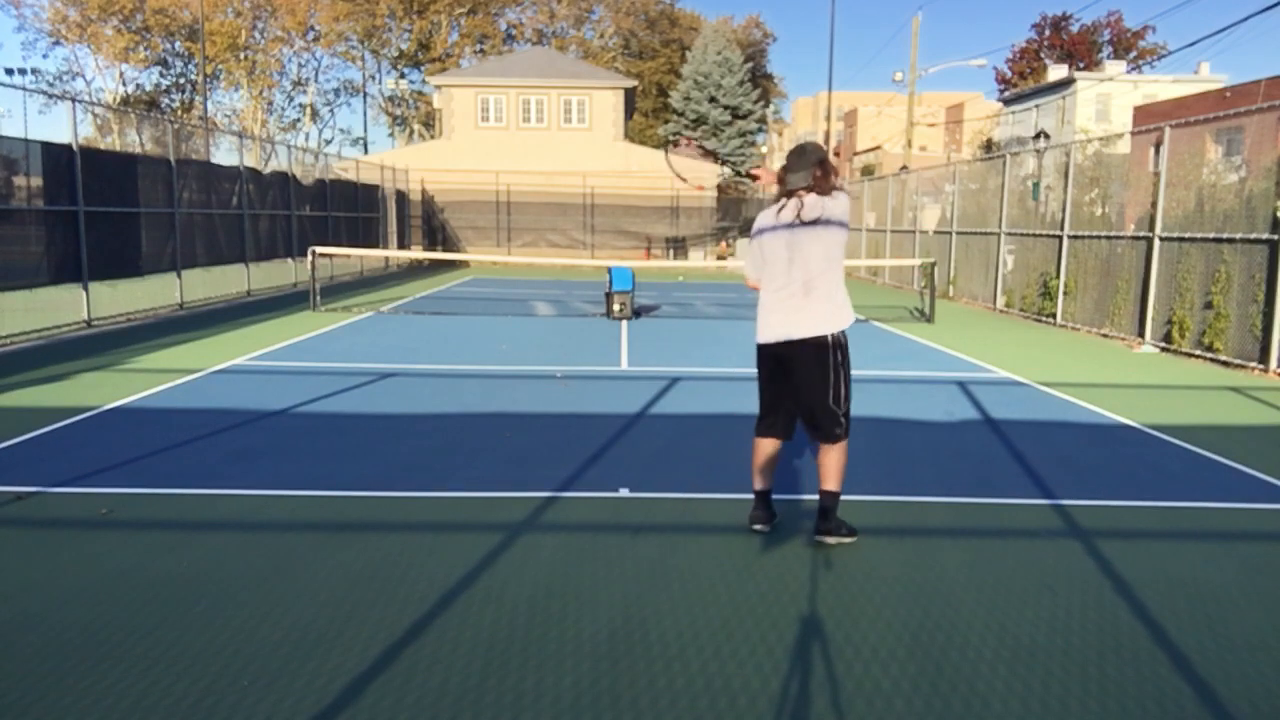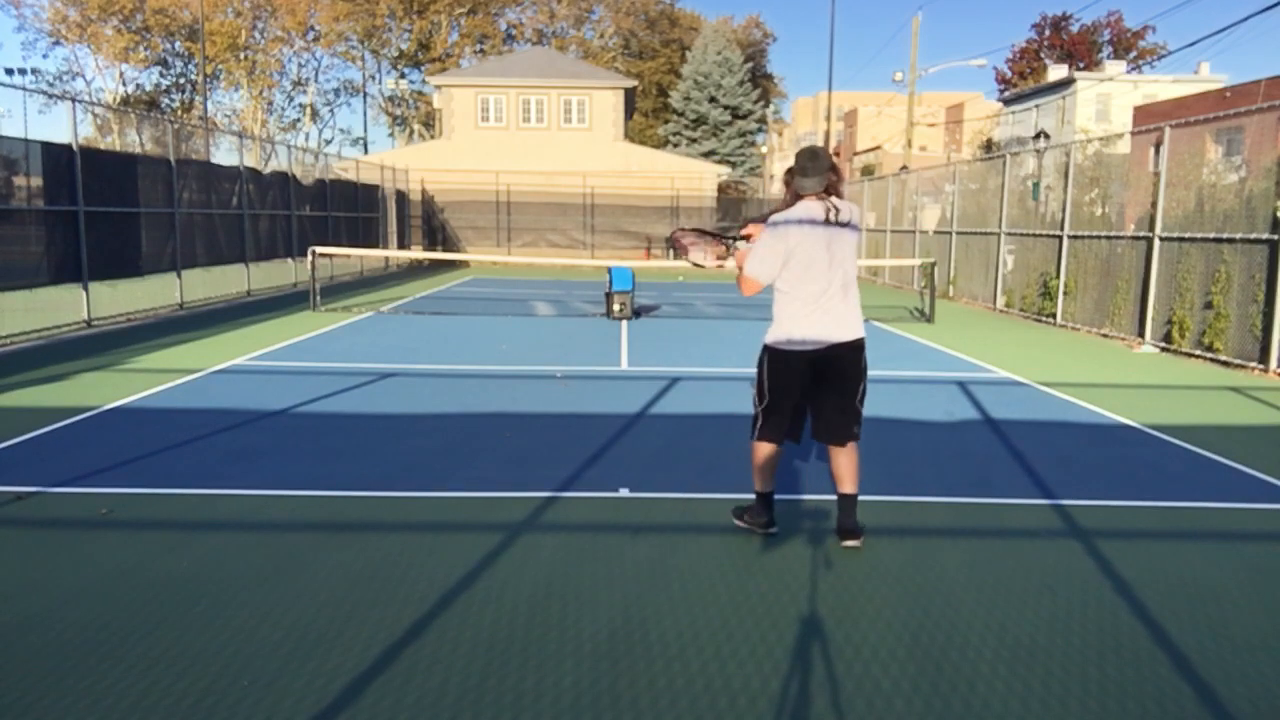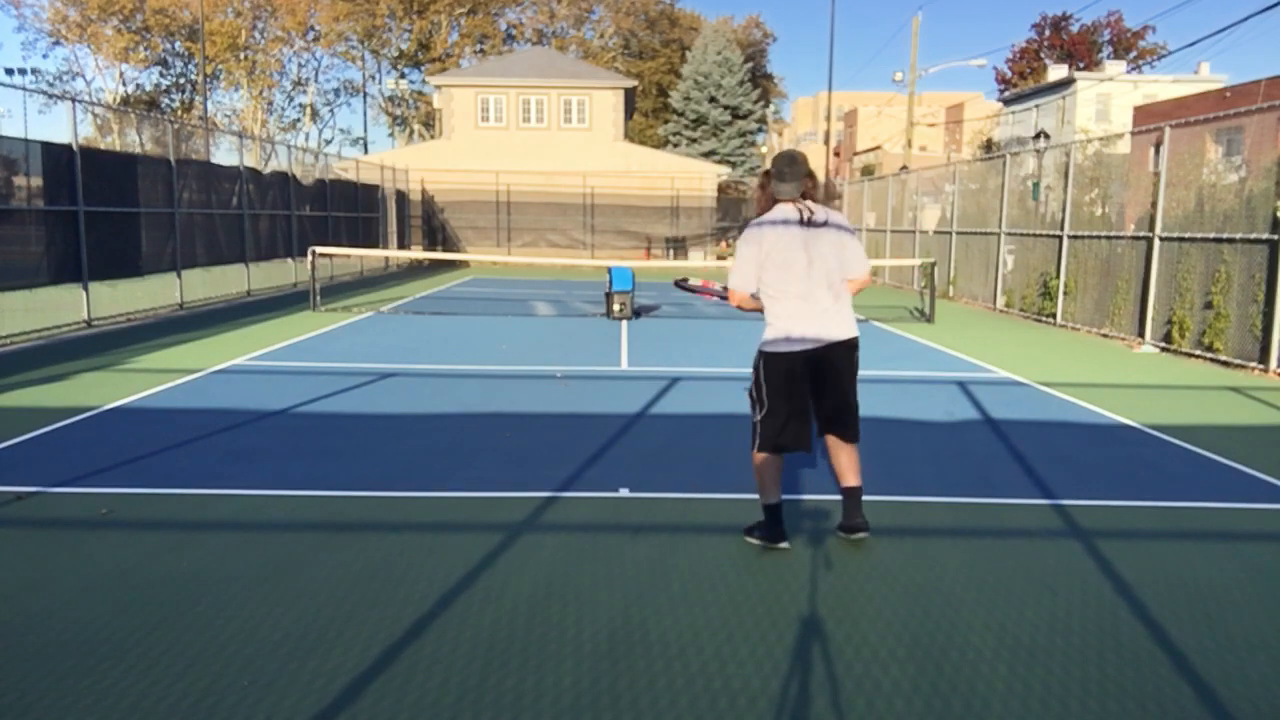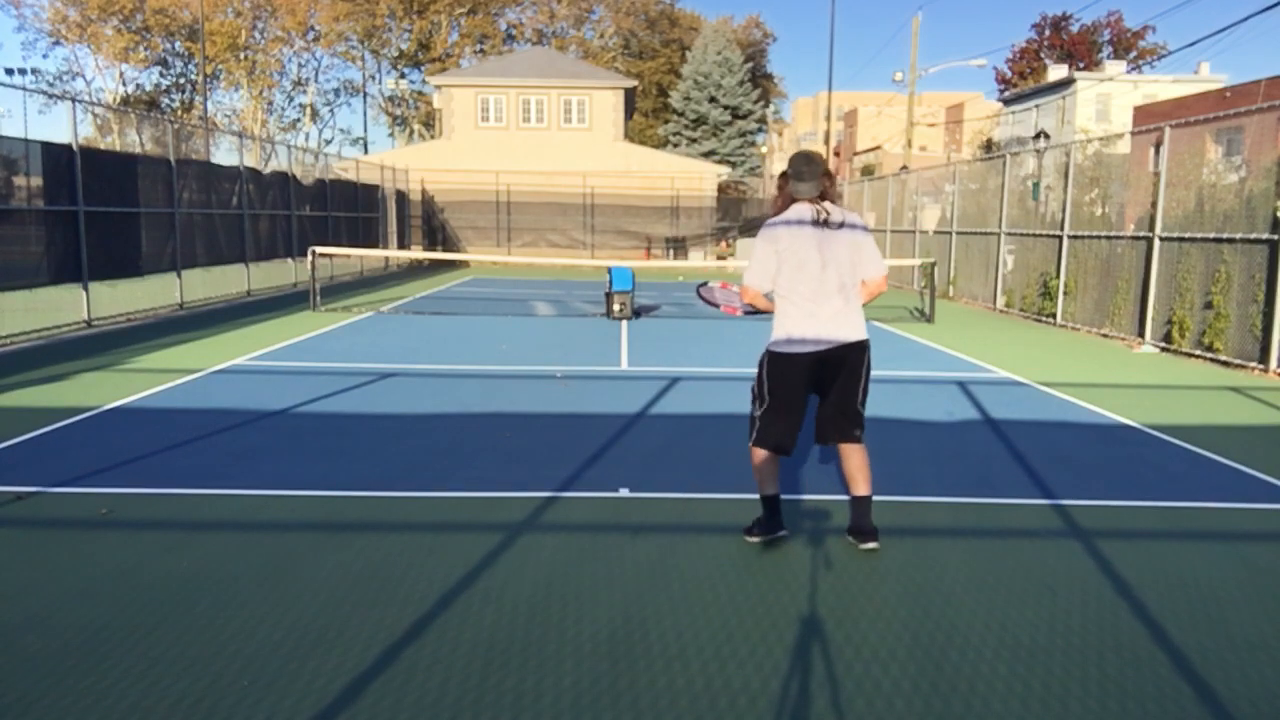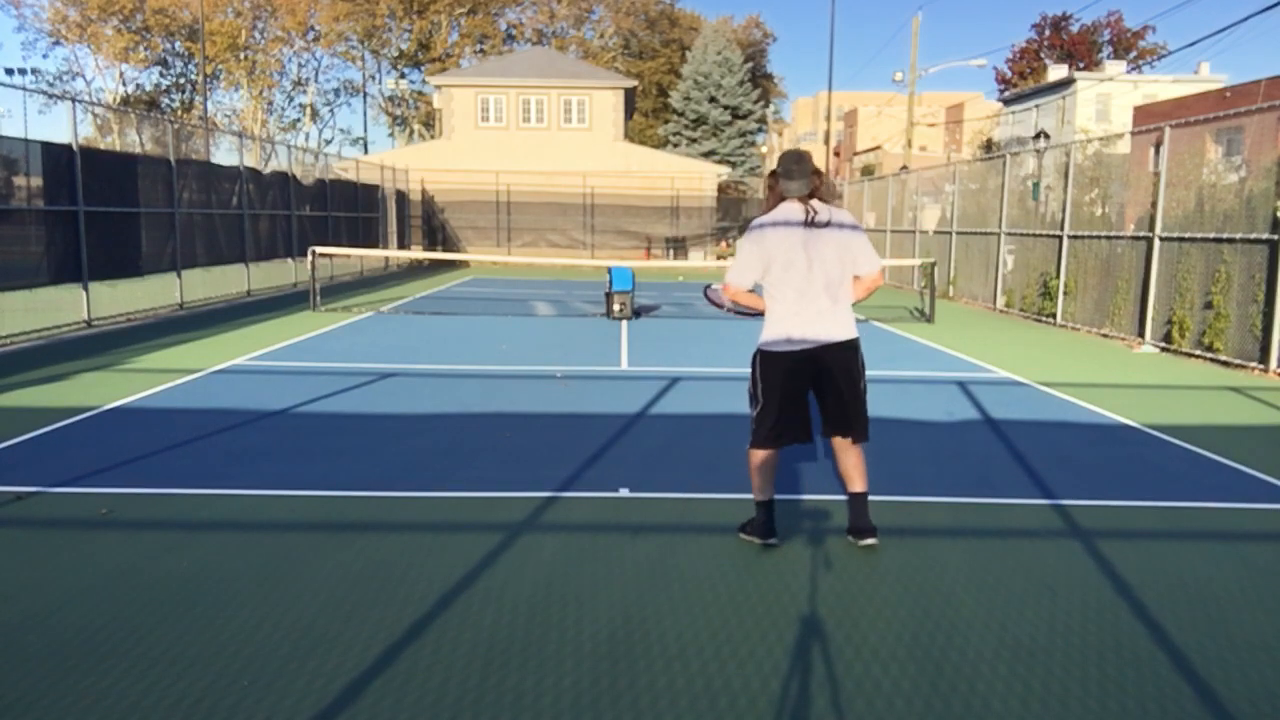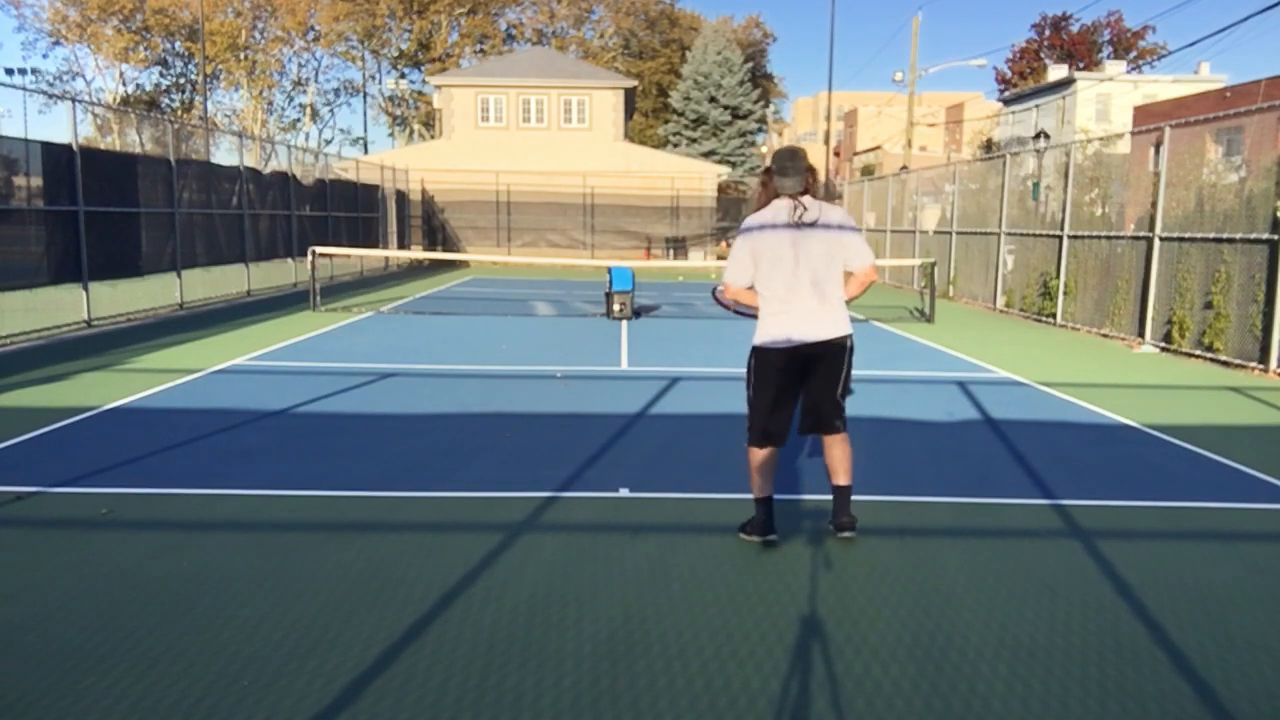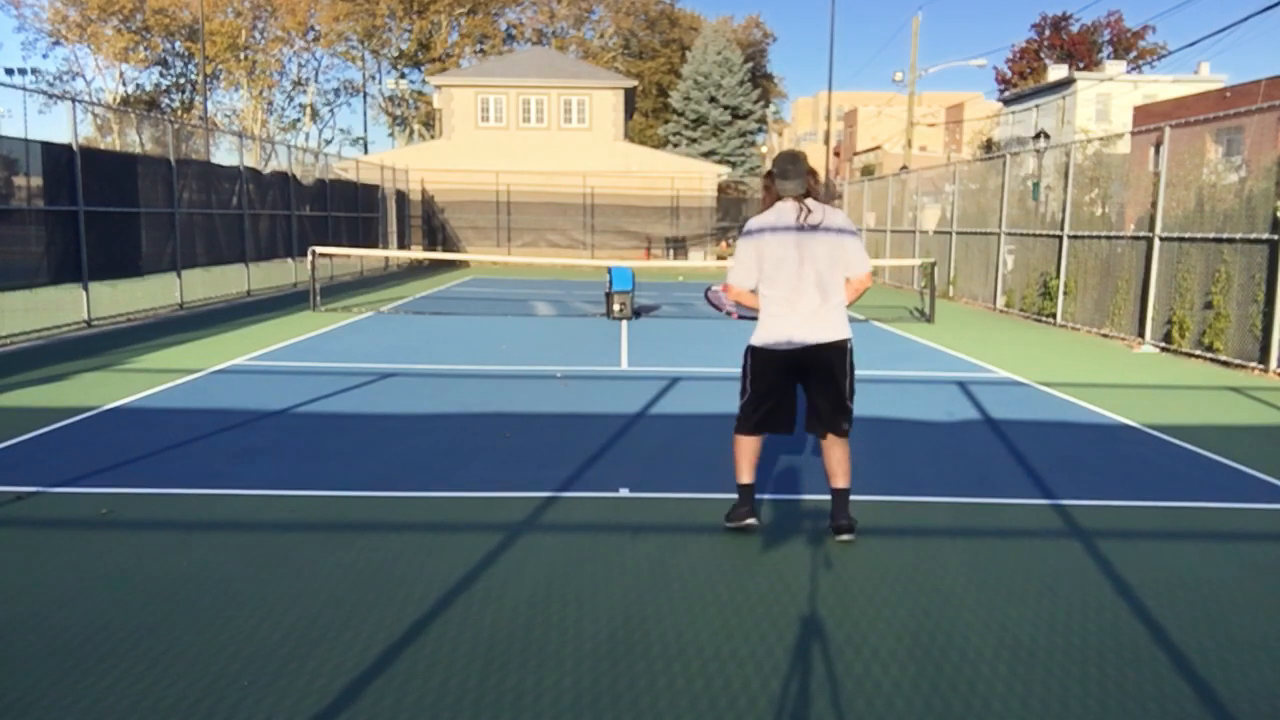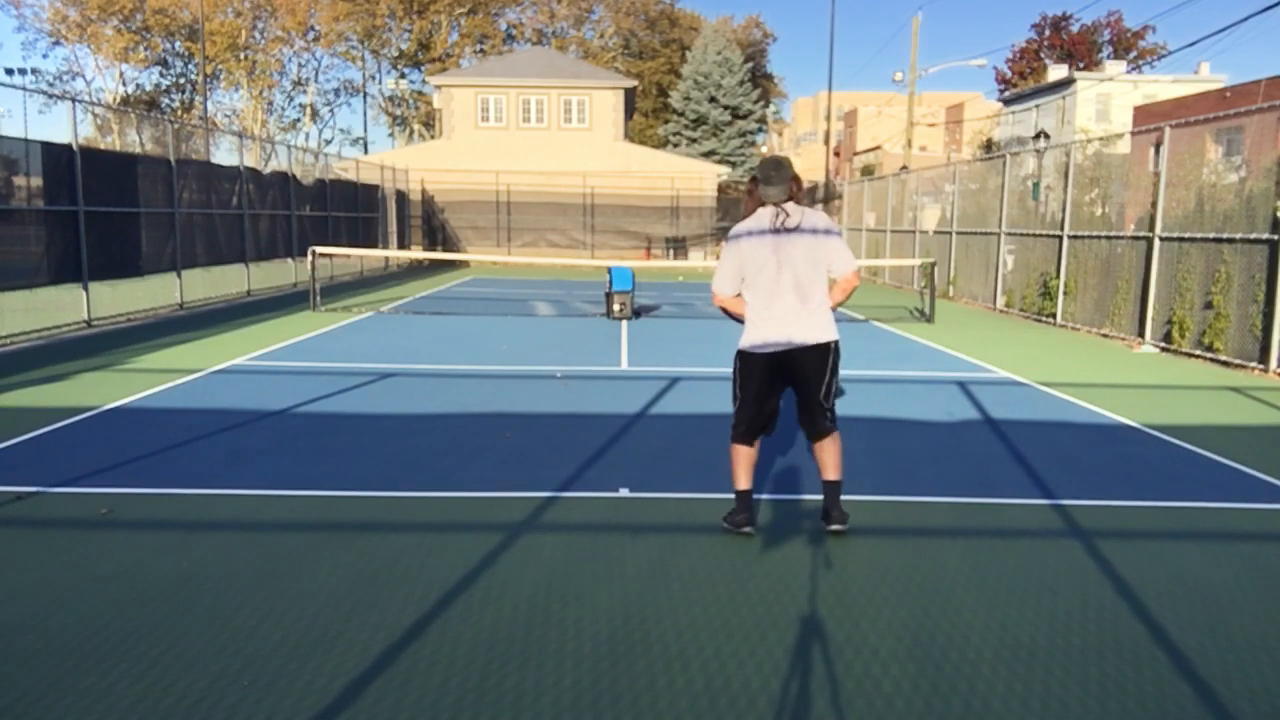
dt=0.3s
person 1, frame 1
left shoulder: (765, 221)
right shoulder: (838, 207)
right wrist: (778, 181)
left hip: (773, 338)
right hip: (822, 335)
left knee: (769, 425)
right knee: (832, 429)
left ankle: (762, 507)
right ankle: (828, 518)
person 1, frame 2
left shoulder: (780, 224)
right shoulder: (851, 216)
left elbow: (749, 286)
left wrist: (745, 263)
left hip: (789, 343)
right hip: (845, 340)
left knee: (768, 428)
right knee: (843, 433)
left ankle: (762, 510)
right ankle: (848, 523)
person 1, frame 3
left shoulder: (759, 230)
right shoulder: (837, 222)
left elbow: (737, 297)
right elbow: (862, 277)
left hip: (785, 346)
right hip: (839, 340)
left knee: (768, 439)
right knee: (841, 429)
left ankle: (773, 525)
right ankle: (853, 515)
person 1, frame 4
left shoulder: (776, 229)
right shoulder: (852, 224)
left elbow: (751, 294)
right elbow: (877, 283)
left hip: (791, 348)
right hip: (849, 344)
left knee: (765, 436)
right knee: (850, 434)
left ankle: (771, 517)
right ankle: (864, 524)
person 1, frame 5
left shoulder: (763, 228)
right shoulder: (843, 222)
left elbow: (732, 289)
right elbow: (874, 277)
left hip: (781, 347)
right hip: (839, 342)
left knee: (765, 437)
right knee: (847, 433)
left ankle: (764, 521)
right ankle: (861, 521)
person 1, frame 6
left shoulder: (755, 225)
right shoulder: (836, 218)
left elbow: (732, 288)
right elbow: (867, 272)
left hip: (775, 343)
right hip: (831, 338)
left knee: (762, 434)
right knee: (832, 425)
left ankle: (763, 519)
right ankle: (843, 514)
person 1, frame 7
left shoulder: (758, 226)
right shoulder: (838, 221)
left elbow: (734, 290)
right elbow: (863, 278)
left hip: (773, 343)
right hip: (830, 340)
left knee: (750, 423)
right knee: (833, 428)
left ankle: (745, 502)
right ankle: (841, 516)
person 1, frame 8
left shoulder: (741, 233)
right shoulder: (820, 223)
left elbow: (721, 297)
right elbow: (850, 278)
left hip: (759, 346)
right hip: (816, 341)
left knee: (745, 430)
right knee: (822, 425)
left ankle: (743, 510)
right ankle: (833, 507)
